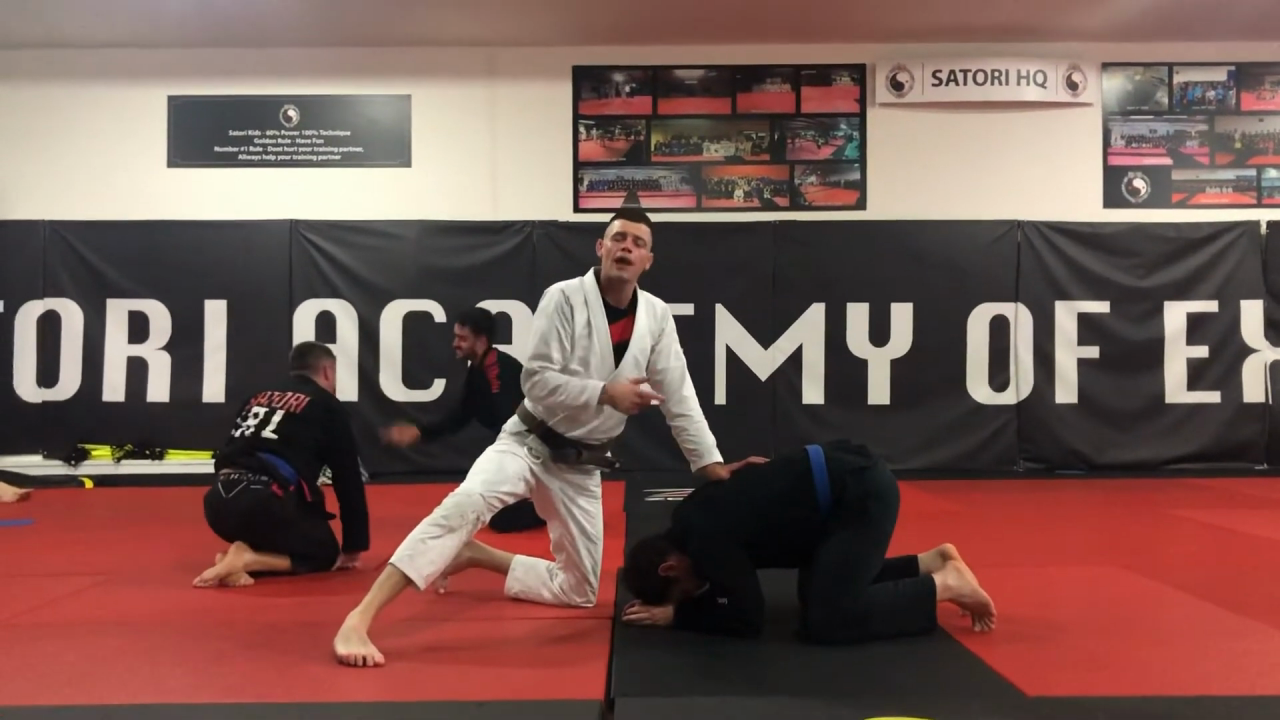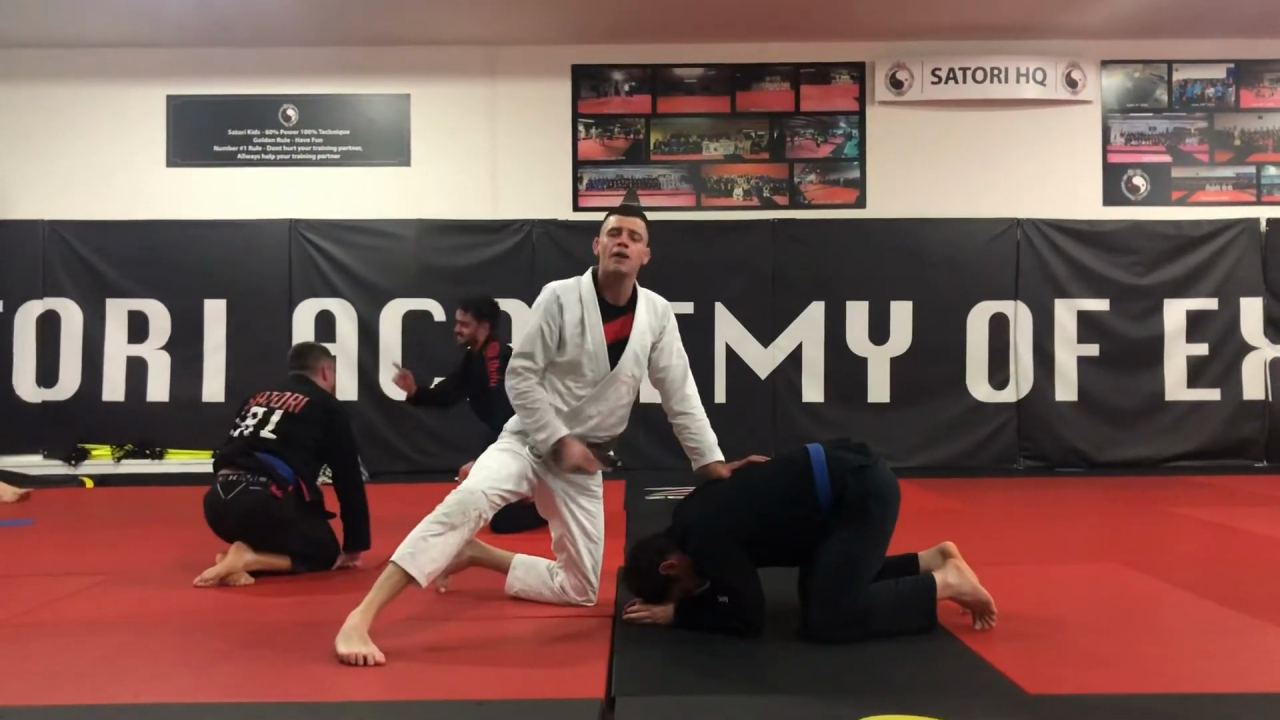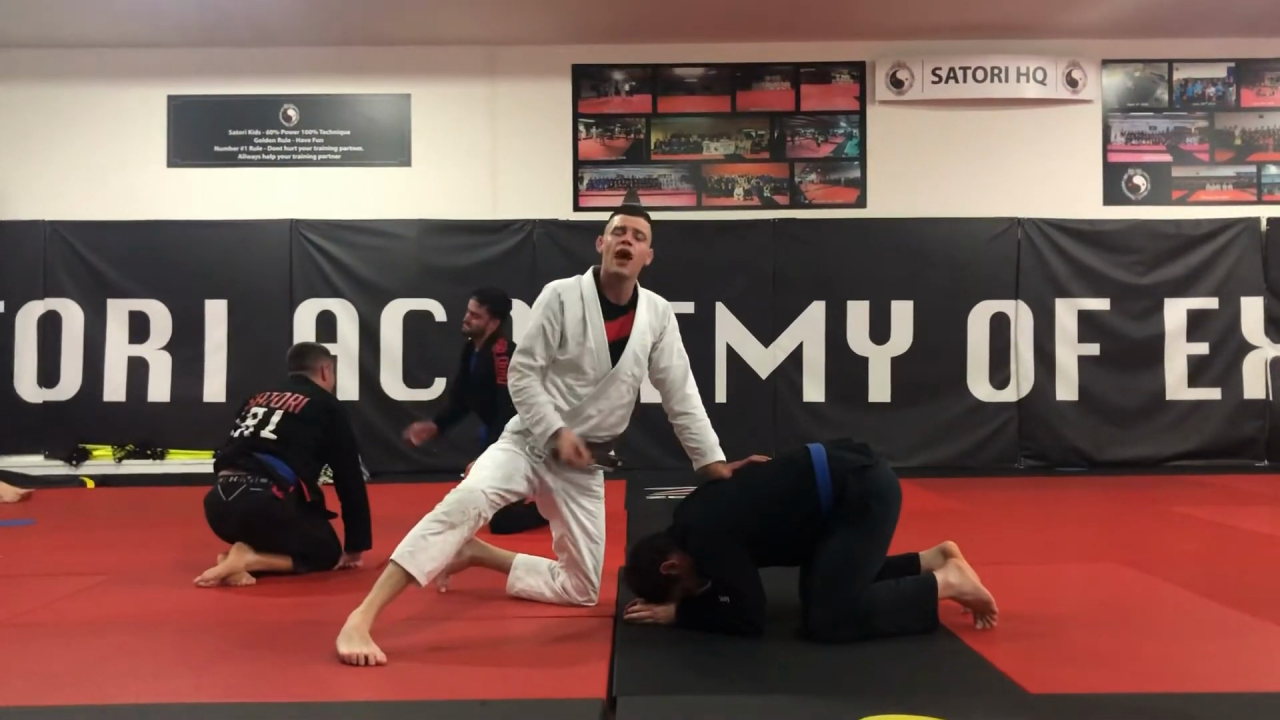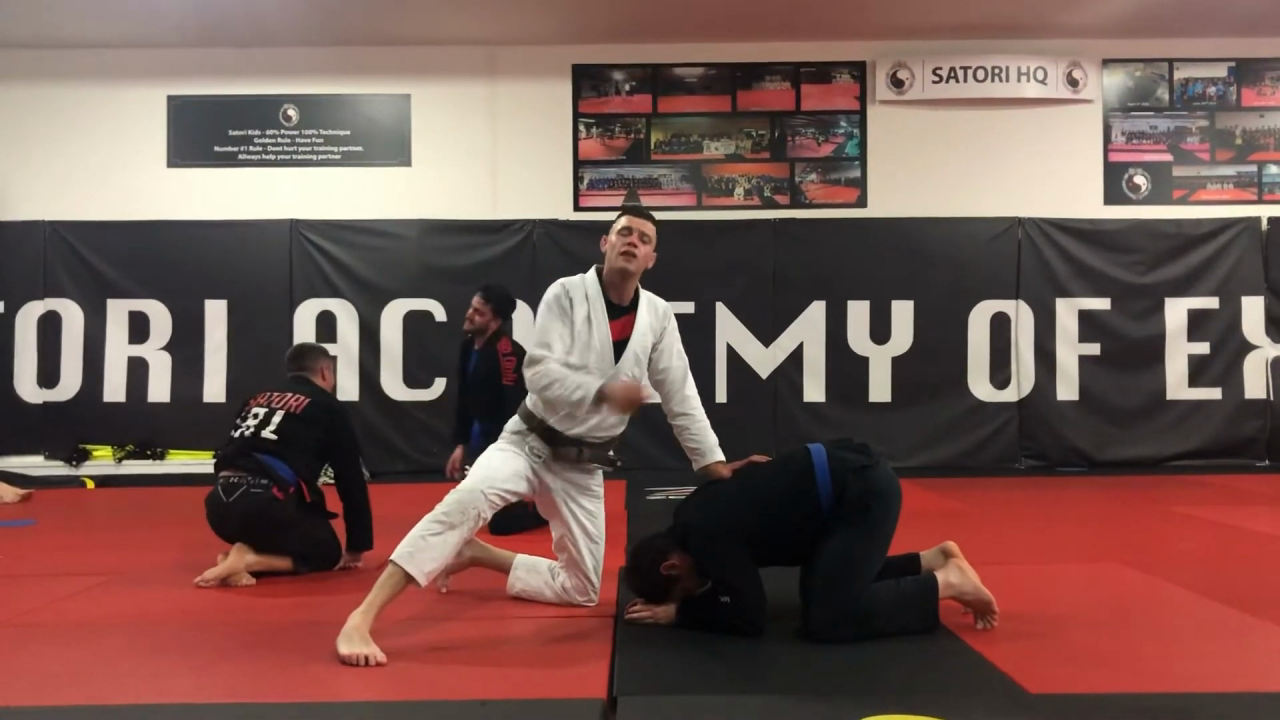
dt=0.2s
person 1, frame 1
left shoulder: (657, 315)
right shoulder: (564, 297)
left elbow: (679, 397)
right elbow: (537, 382)
left wrist: (713, 464)
right wrist: (606, 393)
left hip: (581, 463)
right hip: (531, 441)
left knee: (580, 591)
right knee: (465, 504)
left ankle: (471, 555)
right ankle: (359, 619)
person 1, frame 2
left shoulder: (657, 313)
right shoulder: (560, 297)
left elbow: (681, 395)
right elbow: (520, 377)
left wrist: (714, 464)
right wrist: (559, 441)
left hip: (584, 463)
right hip: (531, 442)
left knee: (580, 590)
right knee: (467, 502)
left ankle: (472, 554)
right ankle: (360, 619)
person 1, frame 3
left shoulder: (658, 313)
right shoulder: (562, 296)
left elbow: (681, 395)
right elbow: (522, 374)
left wrist: (715, 463)
right wrist: (557, 433)
left hip: (585, 461)
right hip: (532, 441)
left knee: (581, 590)
right knee: (467, 501)
left ankle: (473, 554)
right ankle: (362, 619)
person 1, frame 4
left shoulder: (658, 315)
right shoulder: (567, 293)
left elbow: (681, 396)
right elbow: (539, 370)
left wrist: (716, 464)
right wrist: (602, 392)
left hip: (583, 463)
right hip: (532, 440)
left knee: (581, 590)
right knee: (466, 502)
left ankle: (474, 554)
right ankle: (361, 619)
person 2, frame 1
left shoulder: (704, 538)
right shoulder: (692, 521)
left elbow: (748, 618)
right elbow: (732, 590)
left wrist: (674, 613)
right wrist: (669, 601)
left hip: (862, 492)
right hip: (849, 480)
left knee: (825, 621)
right knee: (819, 591)
left ankle: (944, 585)
right ankle: (933, 562)
person 2, frame 2
left shoulder: (705, 537)
right shoulder: (691, 520)
left elbow: (748, 617)
right elbow: (733, 588)
left wrist: (674, 611)
right wrist: (669, 599)
left hip: (862, 491)
right hip: (849, 478)
left knee: (825, 619)
right knee: (819, 589)
left ankle: (944, 583)
right ankle: (934, 559)
person 2, frame 3
left shoulder: (706, 536)
right shoulder: (692, 520)
left elbow: (750, 618)
right elbow: (731, 588)
left wrist: (676, 611)
right wrist: (673, 600)
left hip: (864, 491)
right hip: (850, 477)
left knee: (826, 620)
right knee: (819, 589)
left ankle: (945, 582)
right ankle: (935, 559)
person 2, frame 4
left shoulder: (706, 536)
right shoulder: (692, 520)
left elbow: (750, 618)
right elbow: (734, 588)
left wrist: (676, 611)
right wrist: (671, 599)
left hip: (864, 490)
right hip: (850, 477)
left knee: (826, 619)
right knee: (821, 589)
left ankle: (946, 582)
right ankle: (934, 560)
person 3, frame 1
left shoulder: (258, 398)
right shoulder: (328, 407)
right elbow: (348, 479)
right wrist: (353, 546)
left hip: (220, 502)
right hip: (263, 502)
left knee: (292, 540)
right knee: (325, 554)
left ankle: (239, 556)
right ankle: (246, 560)
person 3, frame 2
left shoulder: (257, 399)
right shoulder: (327, 407)
right elbow: (348, 478)
right wrist: (354, 546)
left hip: (219, 502)
right hip: (263, 502)
right knee: (325, 553)
left ankle: (242, 553)
right ankle: (246, 559)
person 3, frame 3
left shoulder: (257, 399)
right shoulder: (327, 407)
right elbow: (350, 478)
right wrist: (355, 546)
left hip: (221, 503)
right hip: (265, 502)
right knee: (327, 553)
left ankle: (242, 555)
right ankle: (248, 559)
person 3, frame 4
left shoulder: (257, 400)
right shoulder: (329, 408)
right elbow: (351, 479)
right wrist: (356, 547)
left hip: (221, 503)
right hip: (265, 503)
right knee: (327, 554)
left ankle: (243, 555)
right ankle: (247, 560)
person 4, frame 1
left shoulder: (496, 367)
right shoulder: (477, 370)
left elbow: (507, 420)
right elbow: (460, 416)
right wrist: (419, 432)
left knee: (502, 519)
person 4, frame 2
left shoulder: (497, 358)
right shoulder: (473, 358)
left elbow: (504, 415)
right elbow: (446, 394)
right wrist: (414, 391)
left knee: (502, 520)
person 4, frame 3
left shoulder: (503, 354)
right shoulder: (471, 350)
left elbow: (510, 412)
right elbow: (460, 399)
right wrist: (435, 425)
right hip: (498, 436)
left knee: (501, 520)
person 4, frame 4
left shoulder: (507, 353)
right shoulder: (469, 346)
left elbow: (514, 413)
right wrist: (461, 444)
right hip: (484, 438)
left knee: (501, 522)
